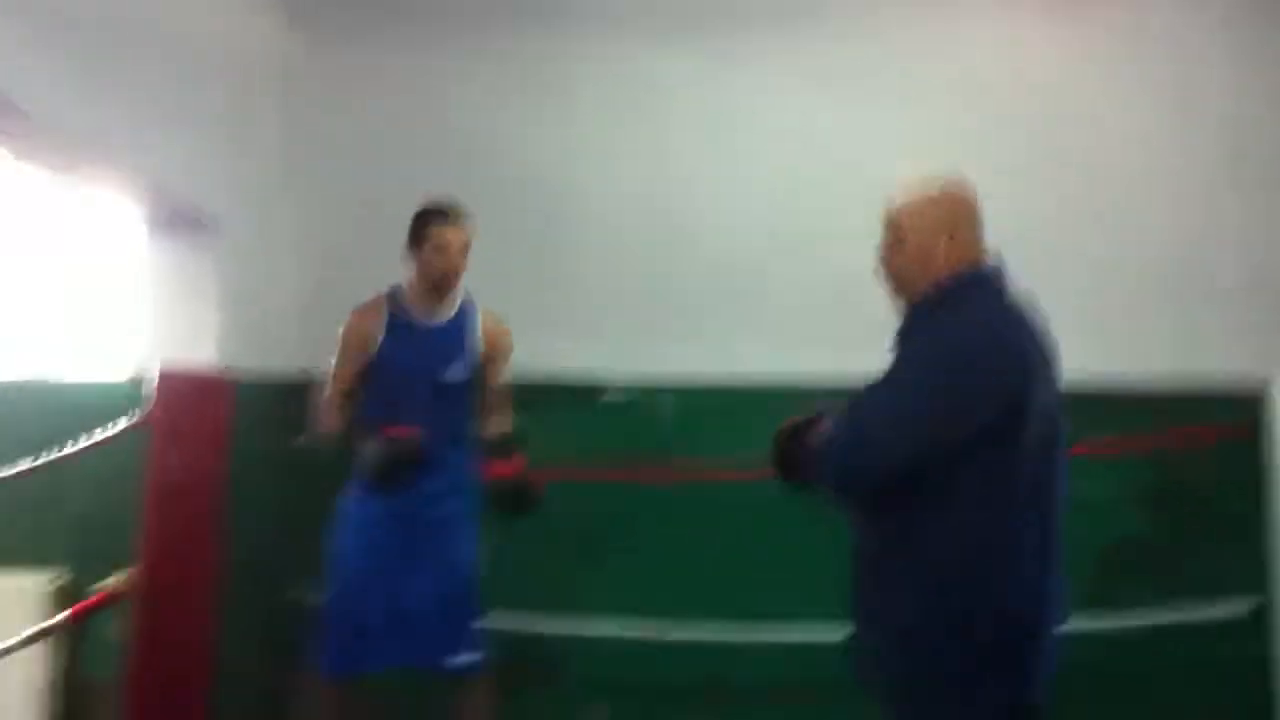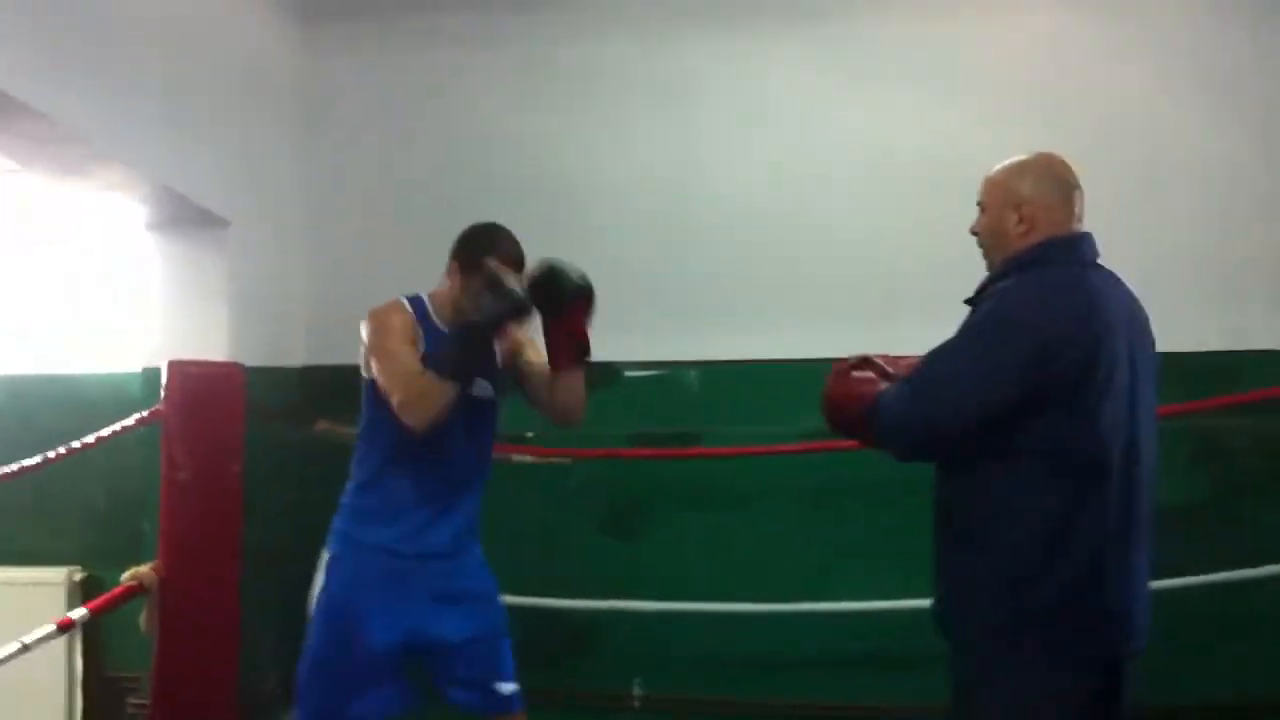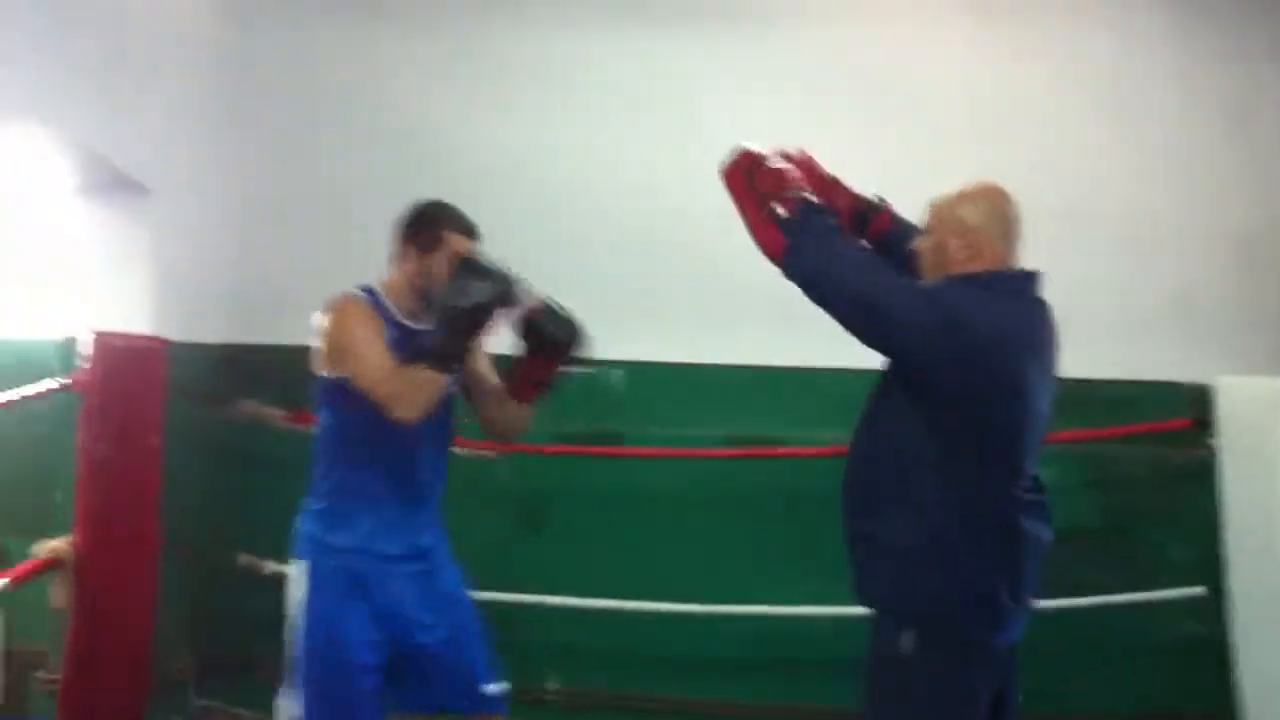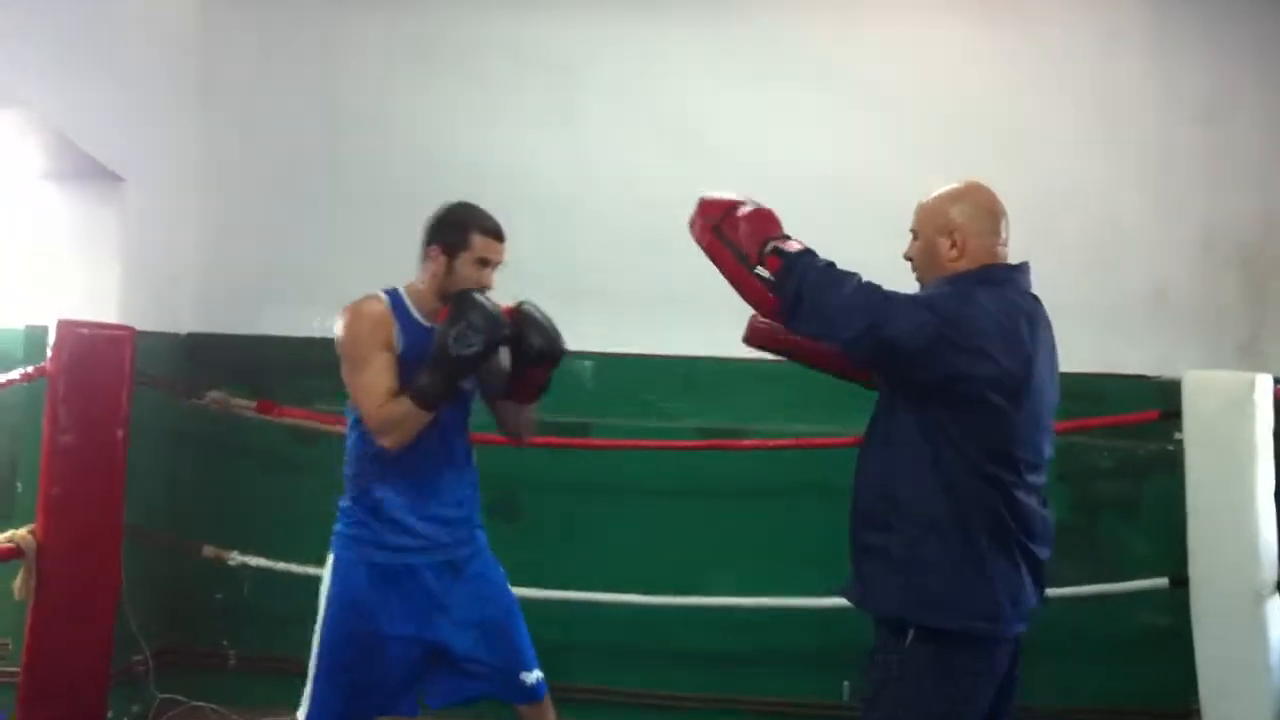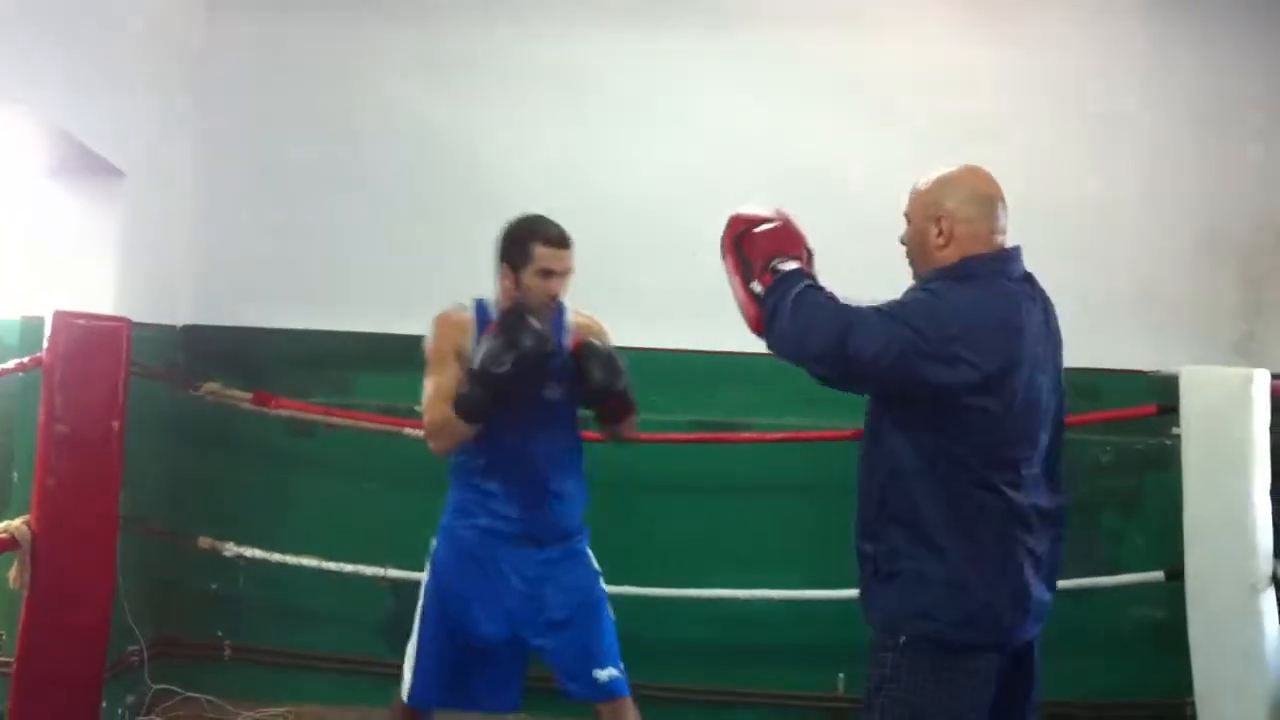
dt=1s
person 1, frame 1
left shoulder: (963, 336)
right shoulder: (995, 326)
left elbow: (862, 458)
left wrist: (823, 447)
right wrist: (845, 438)
left hip: (955, 619)
right hip: (984, 614)
person 1, frame 2
left shoulder: (1029, 304)
right shoulder: (1113, 298)
left elbow: (925, 419)
left wrist: (869, 400)
right wrist: (917, 380)
left hip: (1026, 592)
right hip: (1095, 577)
person 1, frame 3
left shoulder: (965, 323)
right shoulder: (1012, 312)
left elbow: (854, 285)
right elbow: (904, 270)
left wrist: (795, 205)
right wrist: (852, 209)
left hip: (939, 584)
right hip: (981, 574)
person 1, frame 4
left shoulder: (970, 320)
right shoulder: (1011, 313)
left elbow: (863, 319)
right elbow: (894, 340)
left wrist: (772, 250)
left hip: (942, 591)
right hip: (986, 582)
person 1, frame 5
left shoulder: (954, 317)
right shoulder: (1020, 298)
left elbow: (834, 342)
left wrist: (779, 272)
left hip: (942, 598)
right hip: (1010, 585)
person 2, frame 1
left shoulder: (486, 330)
right shoulder: (370, 321)
left elbow: (495, 408)
right elbow: (333, 405)
left wrist: (505, 457)
right wrist: (364, 441)
left hip: (446, 507)
right hip: (374, 504)
left knee: (464, 658)
right knee: (344, 656)
person 2, frame 2
left shoulder: (507, 336)
right shoulder: (393, 322)
left elbow: (567, 413)
right elbow: (416, 411)
left wrist: (568, 331)
right wrist: (471, 337)
left hip: (453, 551)
right hip: (372, 544)
person 2, frame 3
left shoulder: (454, 323)
right shoulder: (349, 316)
left elbow: (506, 426)
right elbow: (404, 404)
left wrist: (540, 361)
right wrist: (456, 329)
left hip: (419, 555)
right hip: (342, 554)
person 2, frame 4
left shoulder: (480, 322)
right shoulder: (369, 319)
left elbow: (517, 427)
right elbow: (387, 430)
left wrist: (530, 372)
right wrist: (446, 367)
left hip: (458, 547)
right hip: (373, 550)
person 2, frame 5
left shoulder: (582, 332)
right shoulder: (456, 328)
left elbow: (621, 430)
right elbow: (438, 437)
left wrist: (612, 393)
right wrist: (486, 382)
left hip: (557, 544)
right hip: (472, 540)
